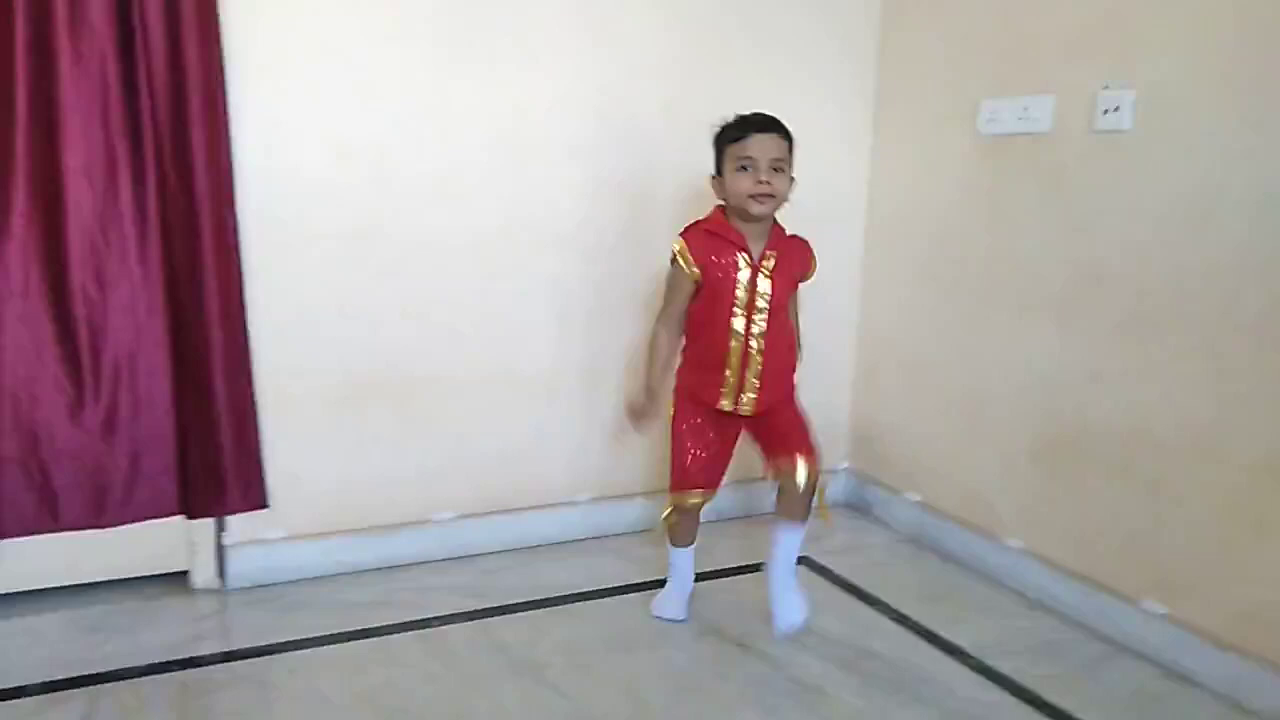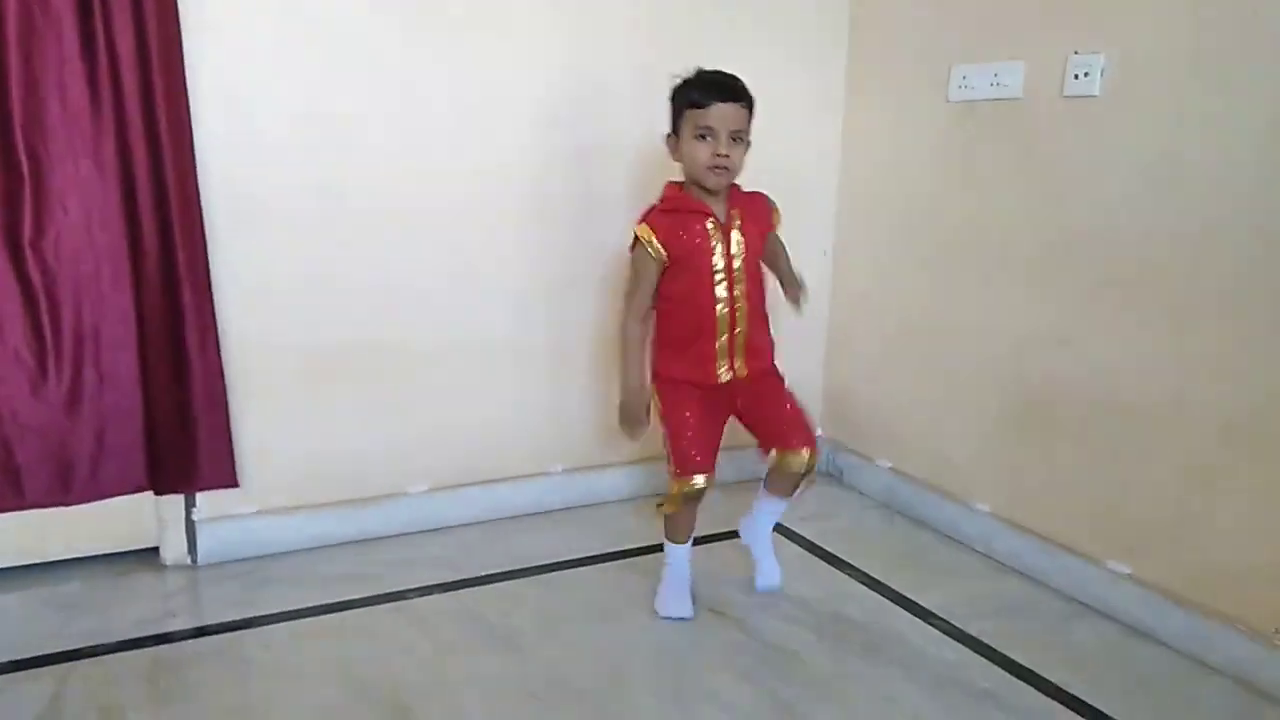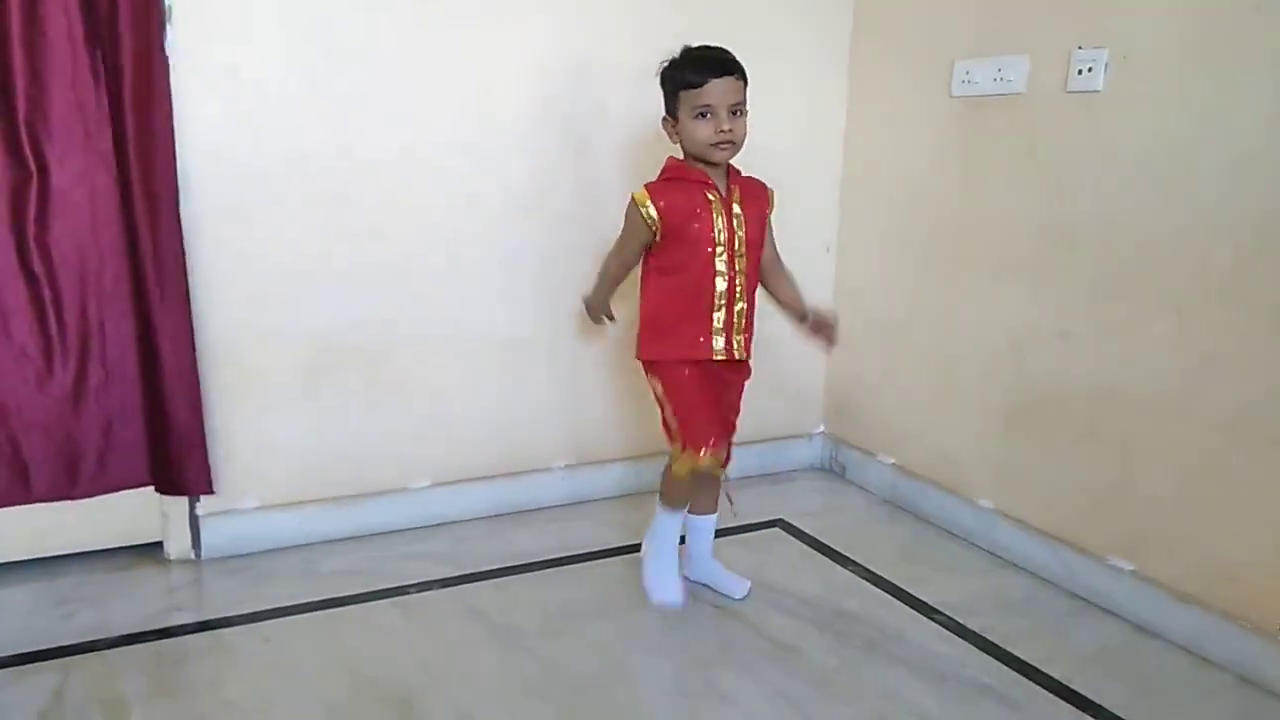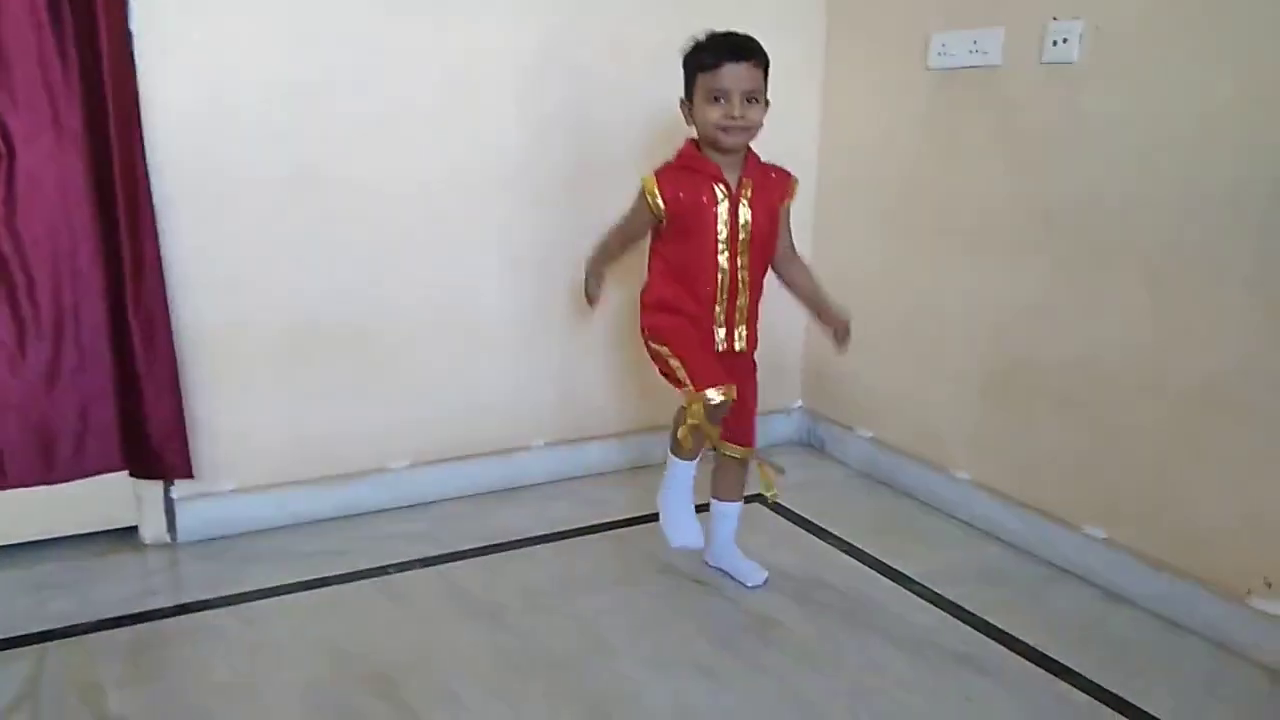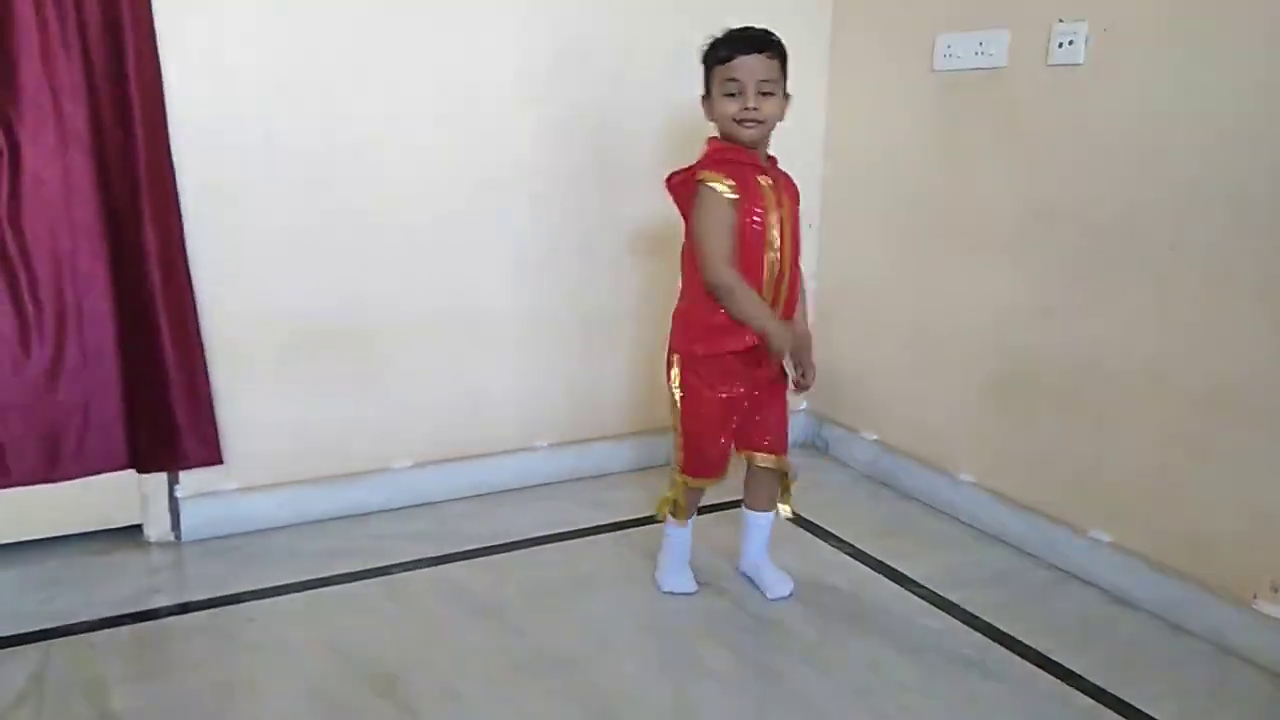
dt=0.7s
person 1, frame 1
left shoulder: (798, 254)
right shoulder: (695, 249)
right elbow: (668, 323)
right wrist: (650, 389)
left hip: (769, 394)
right hip: (704, 395)
left knee: (801, 476)
right knee: (689, 491)
left ankle: (782, 574)
right ankle: (679, 581)
person 1, frame 2
left shoulder: (758, 210)
right shoulder: (659, 227)
right elbow: (637, 310)
left wrist: (789, 279)
right wrist: (632, 386)
left hip: (753, 367)
right hip: (684, 374)
left knee: (799, 452)
right knee: (691, 479)
left ankle: (759, 532)
right ankle: (675, 575)
person 1, frame 3
left shoulder: (754, 195)
right shoulder: (658, 201)
left elbow: (768, 264)
right elbow: (624, 257)
left wrist: (804, 313)
right wrist: (598, 297)
left hip: (732, 355)
right hip: (674, 354)
left knee: (717, 456)
right knee: (699, 453)
left ankle: (699, 558)
right ankle: (661, 537)
person 1, frame 4
left shoulder: (774, 185)
right shoulder: (669, 184)
left elbow: (784, 255)
right elbow: (627, 233)
left wrist: (823, 308)
right wrist: (595, 267)
left hip: (738, 336)
right hip: (675, 324)
left knee: (738, 440)
right knee: (714, 398)
left ankle: (723, 544)
right ankle: (677, 482)
person 1, frame 5
left shoulder: (783, 184)
right shoulder: (712, 183)
right elbow: (719, 276)
left wrist: (801, 336)
right wrist: (781, 336)
left hip: (764, 348)
right hip: (708, 348)
left knee: (769, 455)
right knee: (702, 462)
left ankle: (755, 553)
right ankle: (676, 549)
